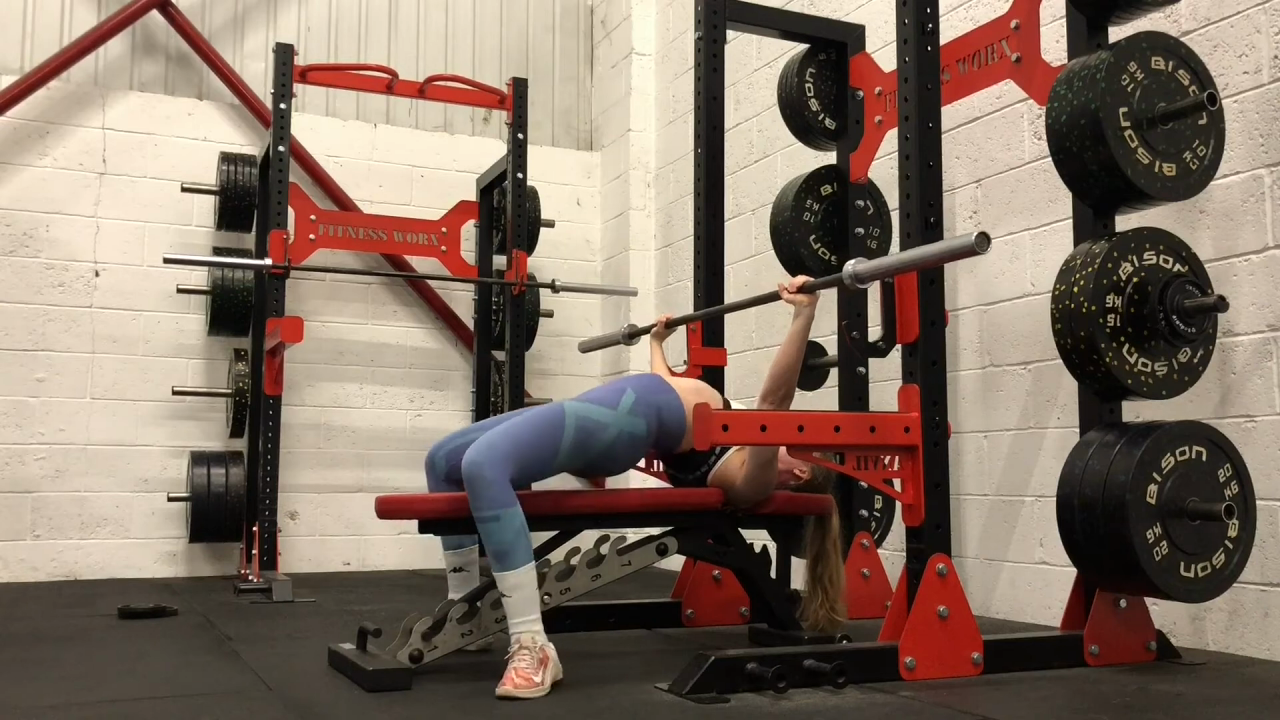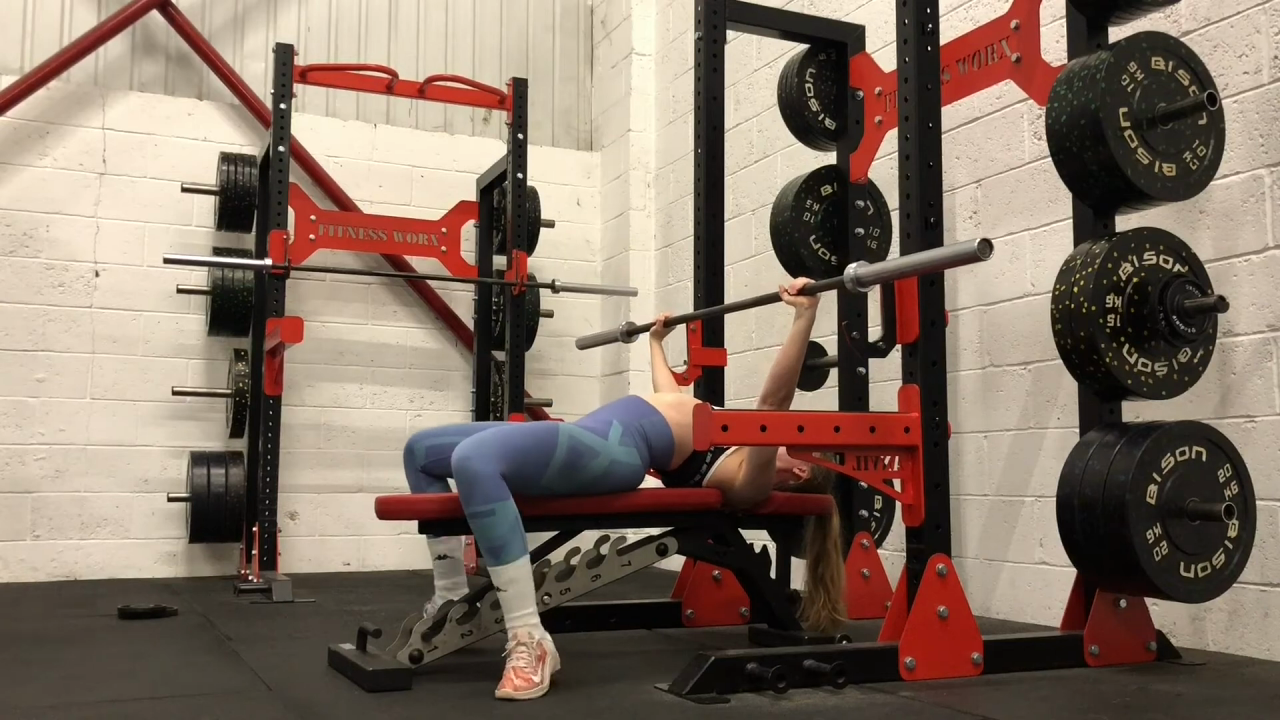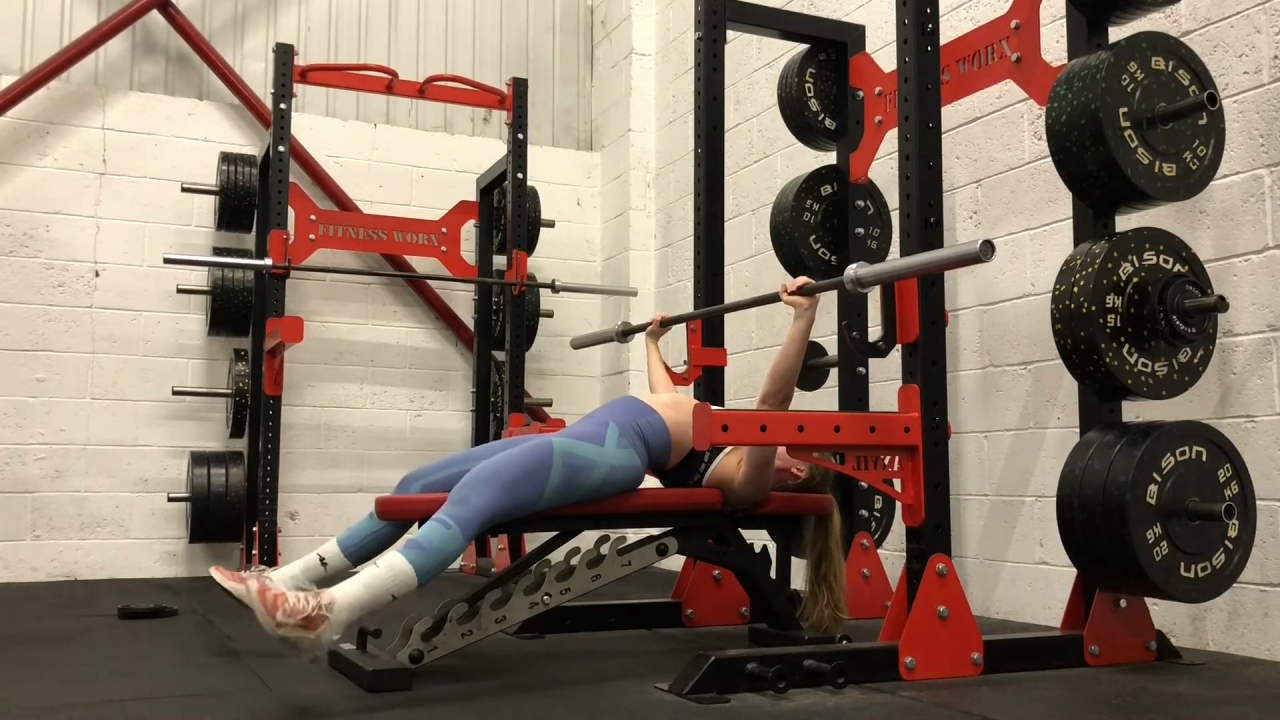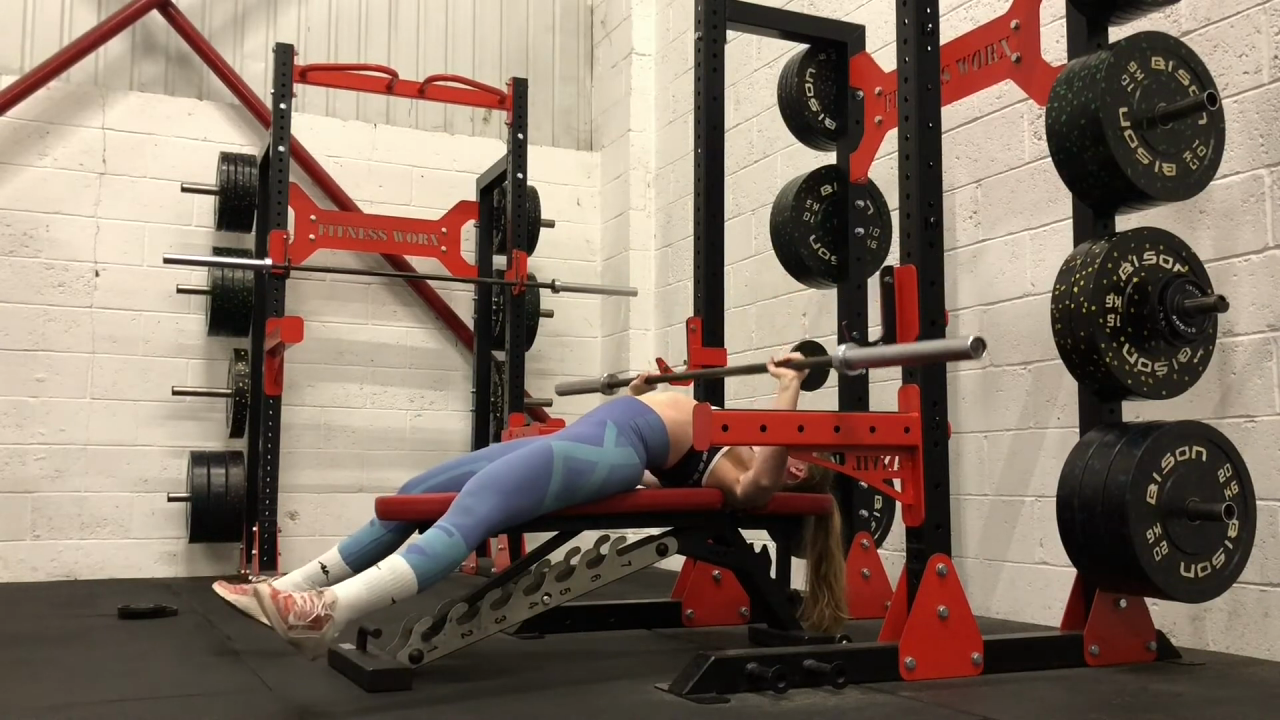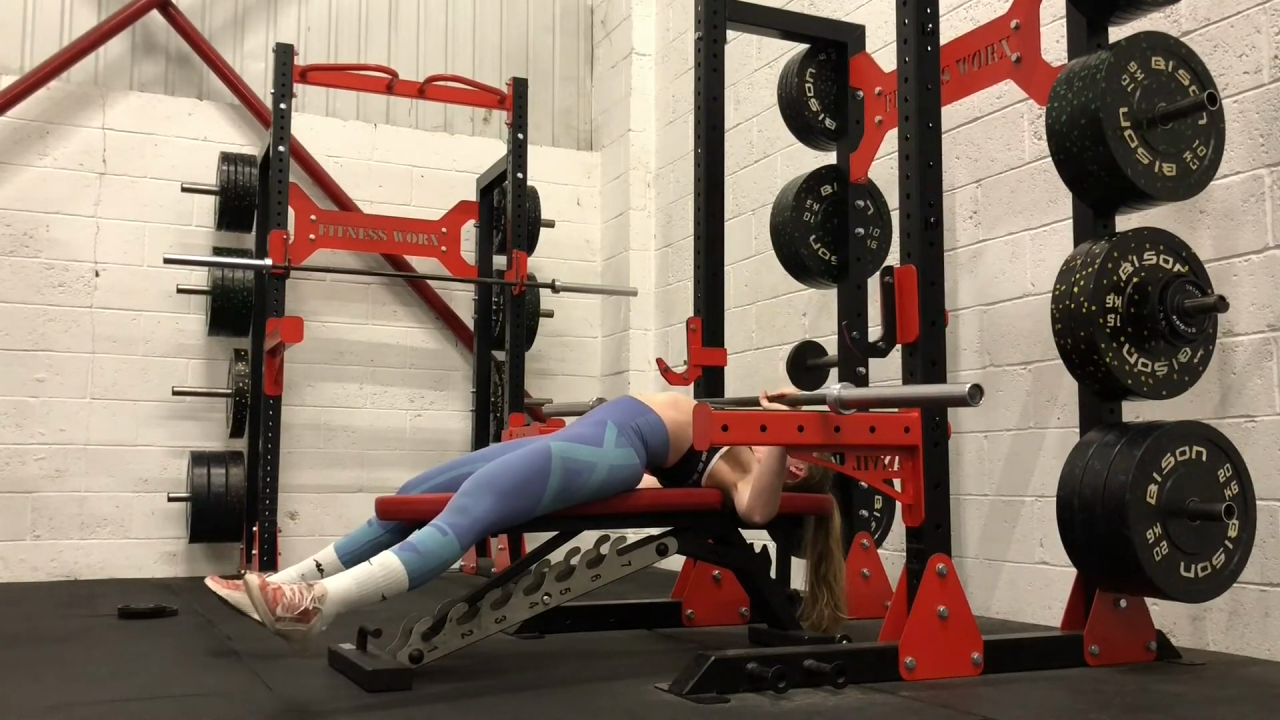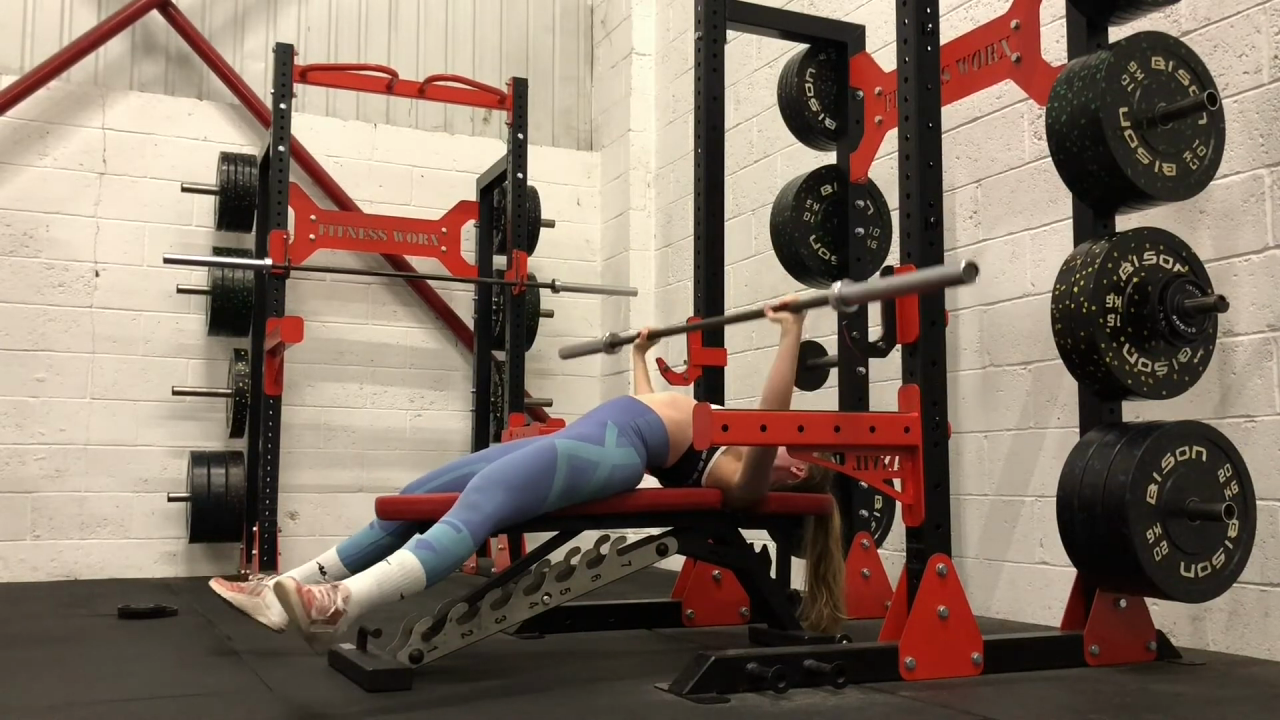
dt=0.7s
person 1, frame 1
left shoulder: (754, 480)
right shoulder: (723, 454)
left elbow: (774, 399)
right elbow: (666, 386)
left wrist: (803, 315)
right wrist: (656, 342)
left knee: (482, 465)
right knee: (443, 462)
left ankle: (532, 649)
person 1, frame 2
left shoulder: (751, 481)
right shoulder: (727, 450)
left elbow: (774, 399)
right elbow: (668, 396)
left wrist: (805, 317)
right wrist: (656, 342)
left knee: (476, 457)
right knee: (423, 449)
left ankle: (529, 640)
right ankle: (452, 597)
person 1, frame 3
left shoulder: (751, 482)
right shoulder: (727, 446)
left elbow: (774, 400)
right elbow: (664, 401)
left wrist: (803, 318)
right wrist: (653, 342)
left knee: (468, 502)
right knee: (416, 487)
left ankle: (325, 612)
right ankle: (287, 581)
person 1, frame 4
left shoulder: (743, 484)
right shoulder: (716, 461)
left elbow: (764, 476)
left wrist: (789, 389)
right wrist: (638, 393)
left knee: (468, 514)
right knee: (415, 496)
left ankle: (326, 612)
right ankle: (290, 587)
person 1, frame 5
left shoulder: (749, 477)
right shoulder: (720, 460)
left elbow: (757, 511)
left knee: (462, 514)
right knee: (413, 495)
left ankle: (317, 603)
right ankle: (287, 584)
person 1, frame 6
left shoulder: (744, 482)
right shoulder: (720, 454)
right elbow: (651, 402)
left wrist: (791, 337)
right wrist: (640, 355)
left knee: (472, 511)
right knee: (416, 498)
left ankle: (338, 605)
right ankle: (288, 591)
